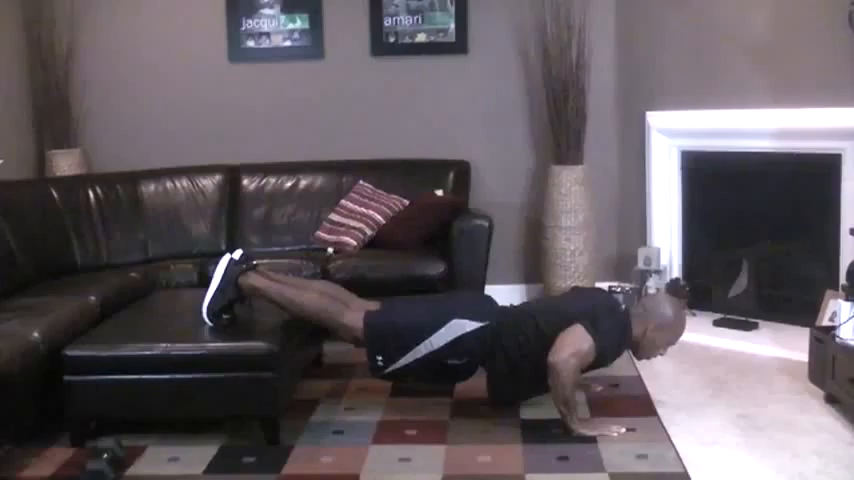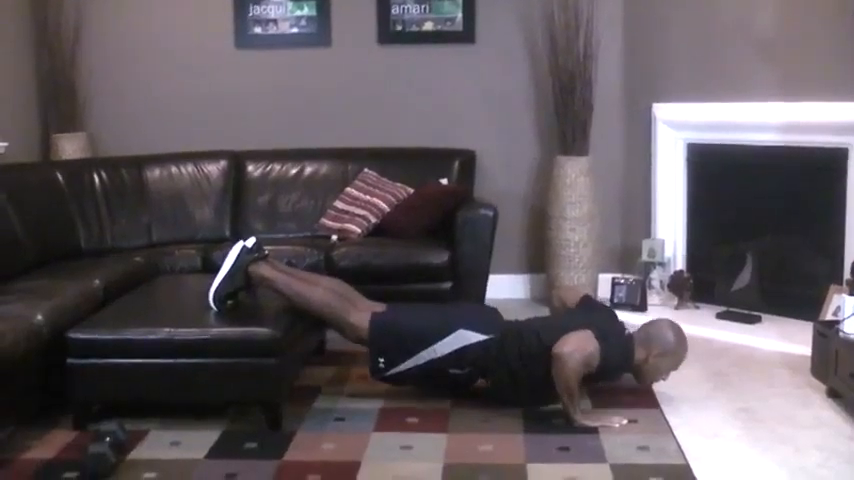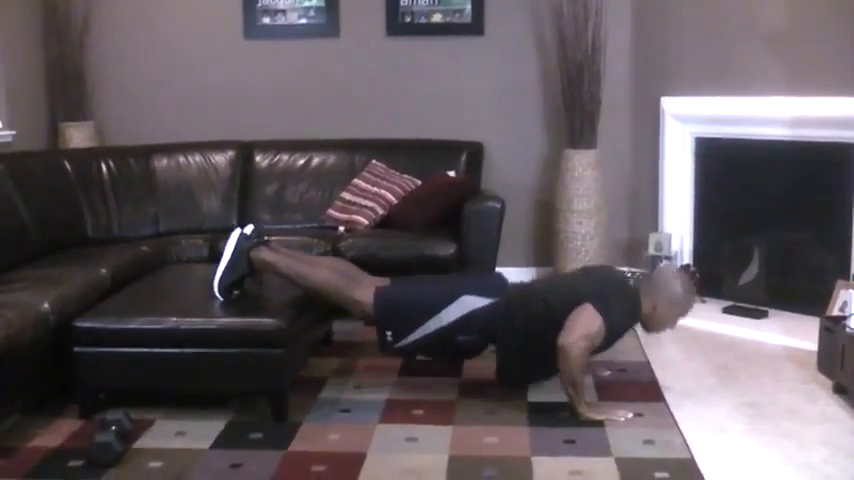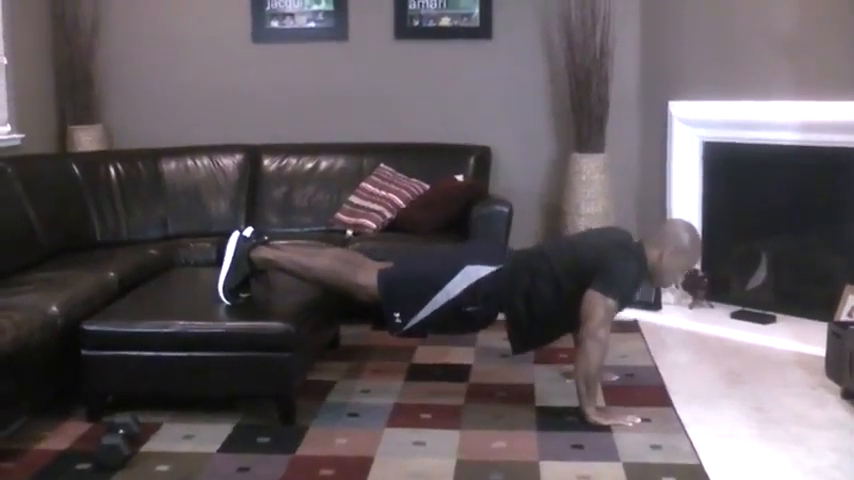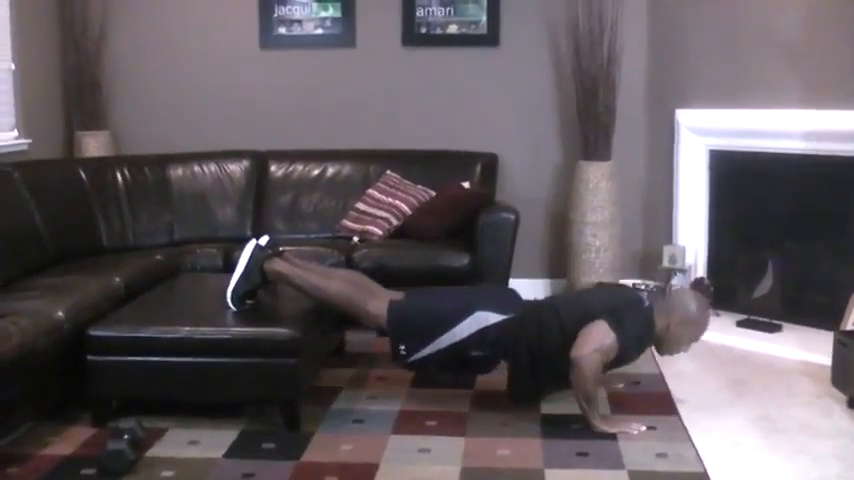
dt=0.4s
person 1, frame 1
left shoulder: (606, 305)
right shoulder: (612, 330)
right elbow: (560, 359)
left wrist: (569, 379)
right wrist: (575, 420)
left hip: (476, 319)
right hip: (469, 336)
left knee: (357, 309)
right knee: (352, 323)
left ankle: (247, 272)
right ankle: (243, 281)
person 1, frame 2
left shoulder: (608, 323)
right shoulder: (615, 351)
left elbow: (566, 293)
right elbow: (567, 354)
right wrist: (577, 412)
left hip: (480, 331)
right hip: (473, 350)
left knee: (364, 312)
right knee: (358, 324)
left ankle: (257, 261)
right ankle: (253, 270)
person 1, frame 3
left shoulder: (613, 283)
right shoulder: (619, 304)
right elbow: (570, 343)
left wrist: (577, 369)
right wrist: (582, 405)
left hip: (484, 298)
right hip: (478, 314)
left knee: (367, 289)
right knee: (362, 299)
left ankle: (258, 248)
right ankle: (255, 254)
person 1, frame 4
left shoulder: (623, 246)
right shoulder: (628, 266)
right elbow: (593, 332)
left wrist: (585, 366)
right wrist: (592, 408)
left hip: (491, 271)
right hip: (484, 283)
left knee: (370, 270)
right knee: (366, 283)
left ankle: (259, 246)
right ankle: (256, 254)
person 1, frame 5
left shoulder: (630, 302)
right shoulder: (635, 326)
right elbow: (583, 356)
left wrist: (596, 374)
right wrist: (597, 417)
left hip: (500, 313)
right hip: (492, 328)
left knee: (382, 300)
right knee: (376, 311)
left ankle: (273, 257)
right ankle: (268, 266)
